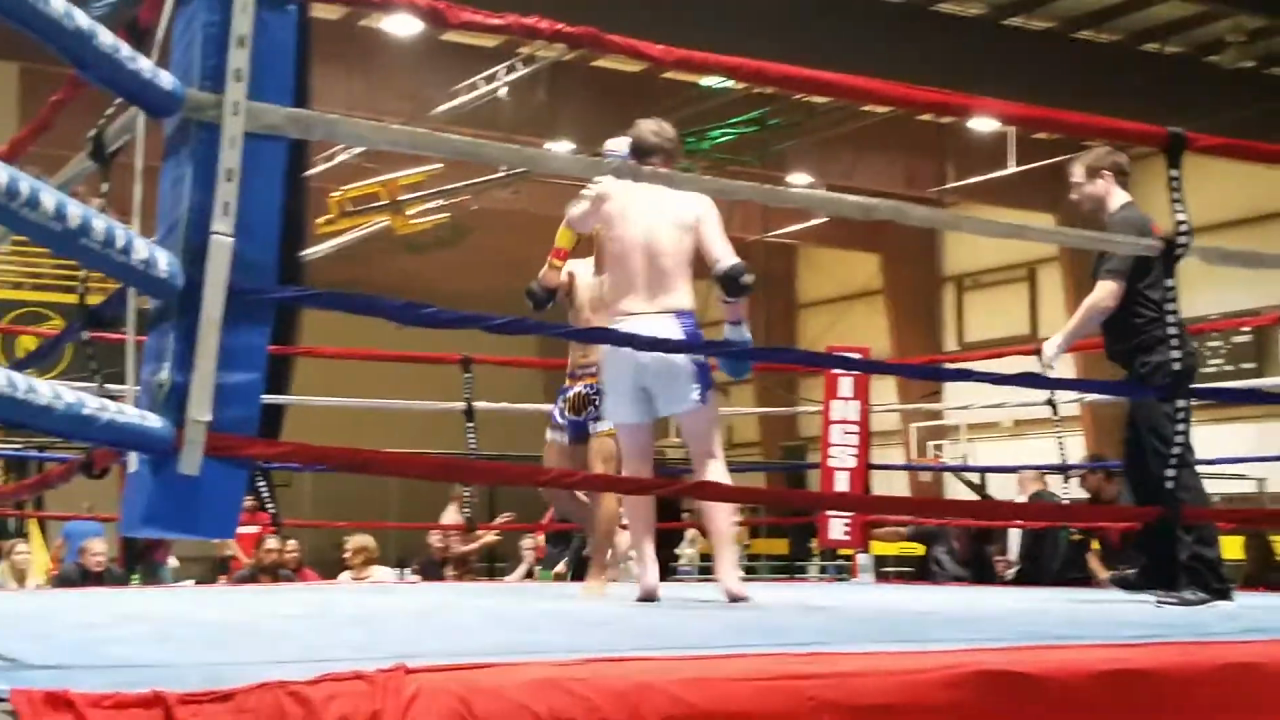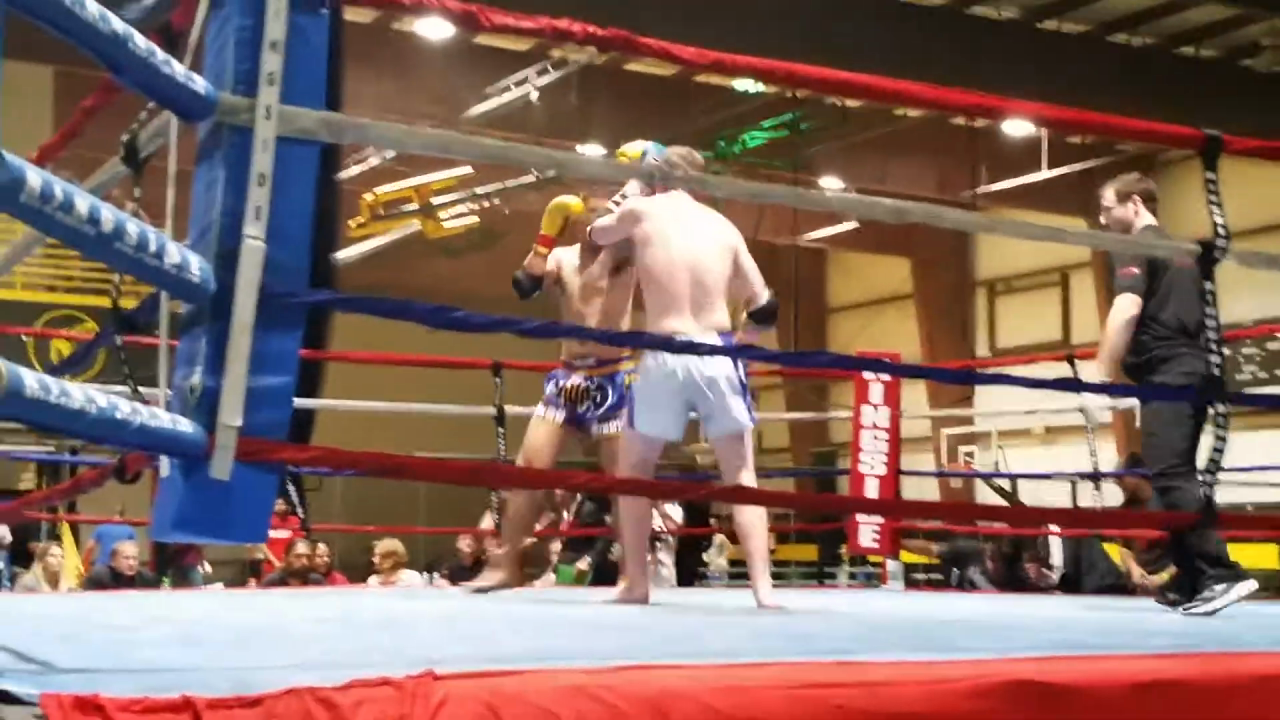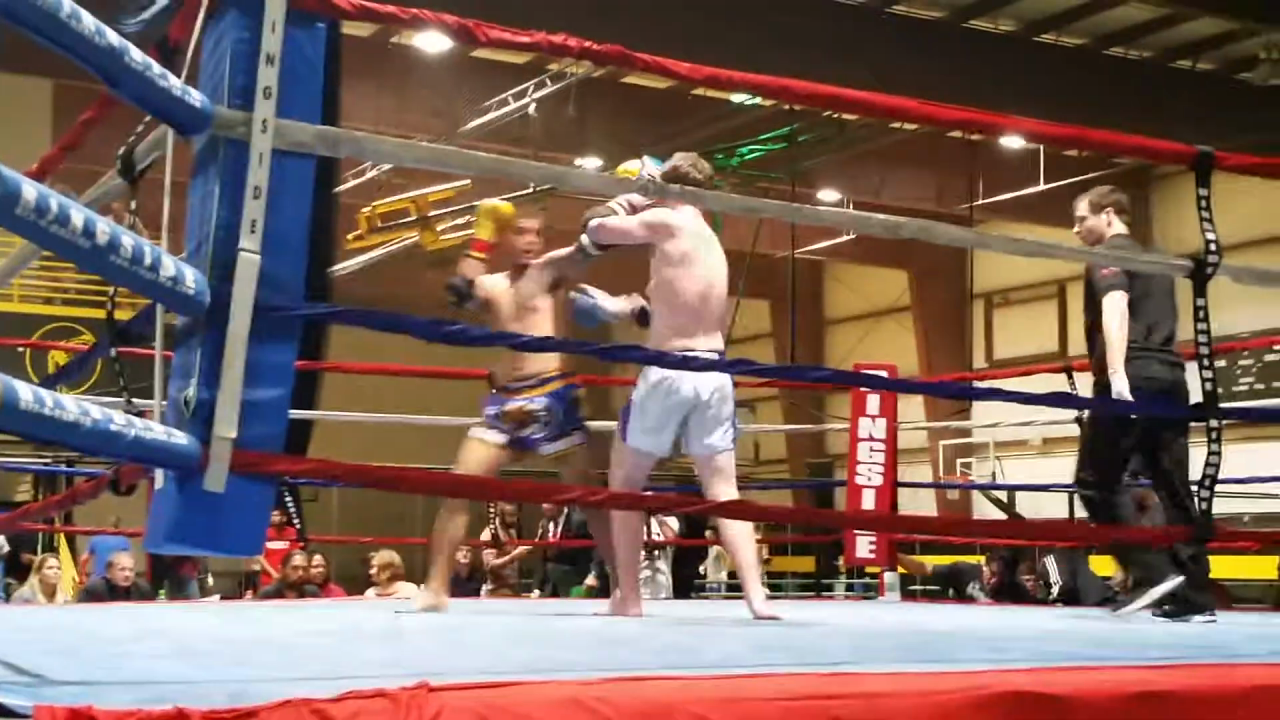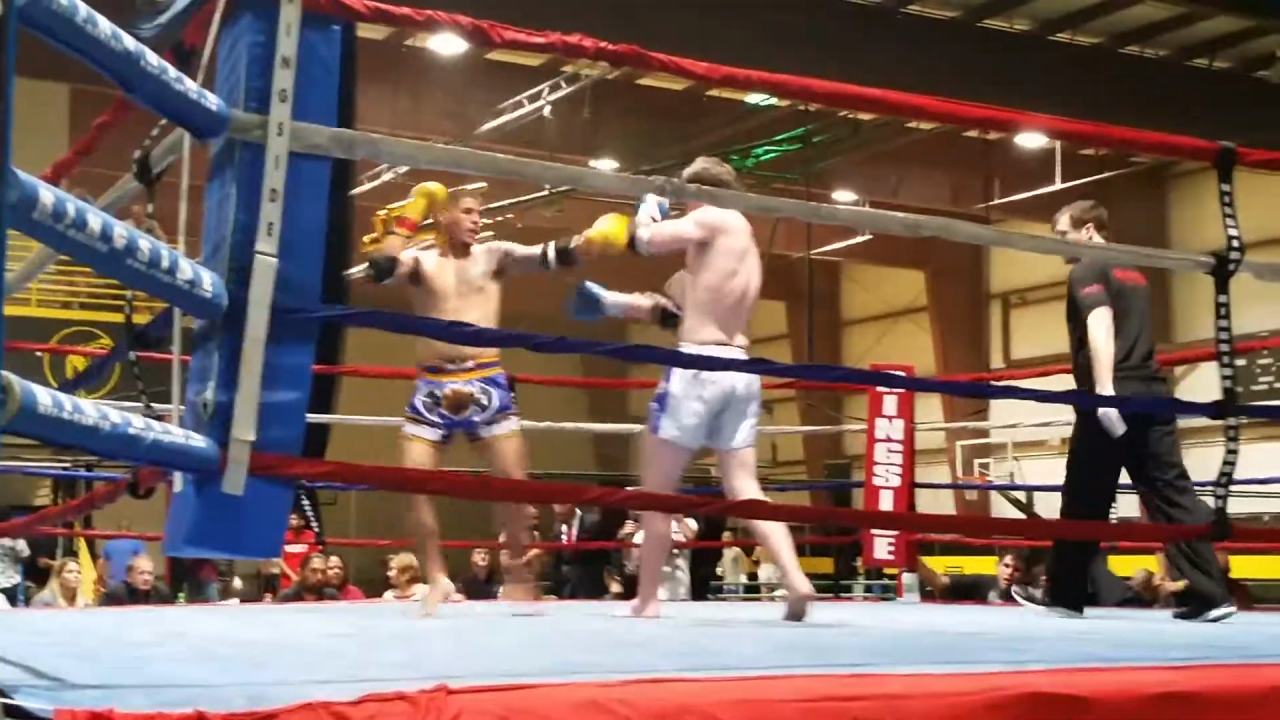
dt=0.2s
person 1, frame 1
left shoulder: (609, 194)
right shoulder: (695, 202)
left elbow: (575, 217)
right elbow: (733, 275)
left wrist: (607, 173)
right wrist: (737, 330)
left hip: (622, 337)
right hip: (675, 333)
left knee: (635, 462)
right knee: (709, 457)
left ankle: (646, 569)
right ankle: (728, 570)
person 1, frame 2
left shoulder: (642, 211)
right shoulder: (723, 228)
left elbow: (596, 234)
right elbow: (763, 307)
left wrist: (634, 189)
right wrist: (741, 342)
left hip: (664, 357)
right hip: (717, 354)
left knee: (635, 469)
right knee: (741, 476)
left ankle: (636, 581)
right ankle: (762, 585)
person 1, frame 3
left shoulder: (667, 221)
right shoulder: (709, 241)
left elbow: (594, 232)
left wrist: (632, 201)
left hip: (666, 373)
right hip: (713, 376)
left knee: (624, 485)
right knee: (723, 495)
left ankle: (627, 598)
right ankle: (756, 595)
person 1, frame 4
left shoulder: (722, 220)
right shoulder: (729, 244)
left elbow: (645, 241)
right elbow: (673, 310)
left wrist: (649, 207)
right wrist: (611, 303)
left hip: (698, 367)
right hip: (740, 371)
left knee: (658, 487)
right knee: (746, 489)
left ankle: (647, 600)
right ankle: (796, 582)
person 2, frame 1
left shoulder: (1124, 224)
right shoulder: (1132, 223)
left elbow: (1106, 298)
left wrist: (1059, 341)
left hip: (1156, 365)
right hip: (1151, 365)
left knee: (1171, 469)
right knee: (1141, 469)
left ankle: (1206, 578)
right ankle: (1162, 567)
person 2, frame 2
left shoulder: (1135, 247)
right shoulder: (1178, 252)
left elbow: (1126, 311)
left wrist: (1101, 375)
left hip: (1166, 377)
right hip: (1190, 373)
left knee: (1168, 477)
right knee: (1178, 478)
left ankle: (1222, 574)
right ankle: (1194, 582)
person 2, frame 3
left shoulder: (1106, 255)
left elbow: (1115, 306)
left wrist: (1116, 373)
left hip: (1132, 381)
right hip: (1170, 380)
left knee: (1096, 481)
right knee: (1174, 488)
left ankle: (1151, 572)
right ankle: (1194, 596)
person 2, frame 4
left shoulder: (1085, 272)
right shoulder: (1135, 275)
left elbow: (1099, 326)
left wrist: (1104, 388)
left hip: (1113, 400)
right hip: (1153, 394)
left knee: (1083, 499)
right knee: (1171, 493)
left ankle: (1065, 593)
right ankle: (1208, 593)
person 3, frame 1
right shoulder: (576, 270)
right wrist: (560, 251)
right hip: (574, 387)
left knee: (601, 474)
right knee: (552, 485)
left ankle: (597, 574)
right ankle: (610, 542)
person 3, frame 2
left shoulder: (622, 252)
right shoulder: (563, 259)
right elbow: (524, 286)
right wrist: (548, 233)
left hip: (612, 376)
right hip: (568, 377)
right knee: (529, 466)
right ankle: (506, 563)
person 3, frame 3
left shoulder: (549, 269)
right shoulder: (489, 285)
right elbow: (458, 295)
right wrist: (482, 239)
left hip: (550, 398)
right hip: (504, 402)
right ankle: (437, 587)
person 3, frame 4
left shoulder: (495, 255)
right shoulder: (420, 261)
left elbow: (548, 257)
right elbow: (380, 270)
right wrist: (407, 219)
left hip: (487, 383)
right hip: (434, 386)
left knee: (514, 481)
left ankle: (518, 578)
right ankle: (437, 578)
